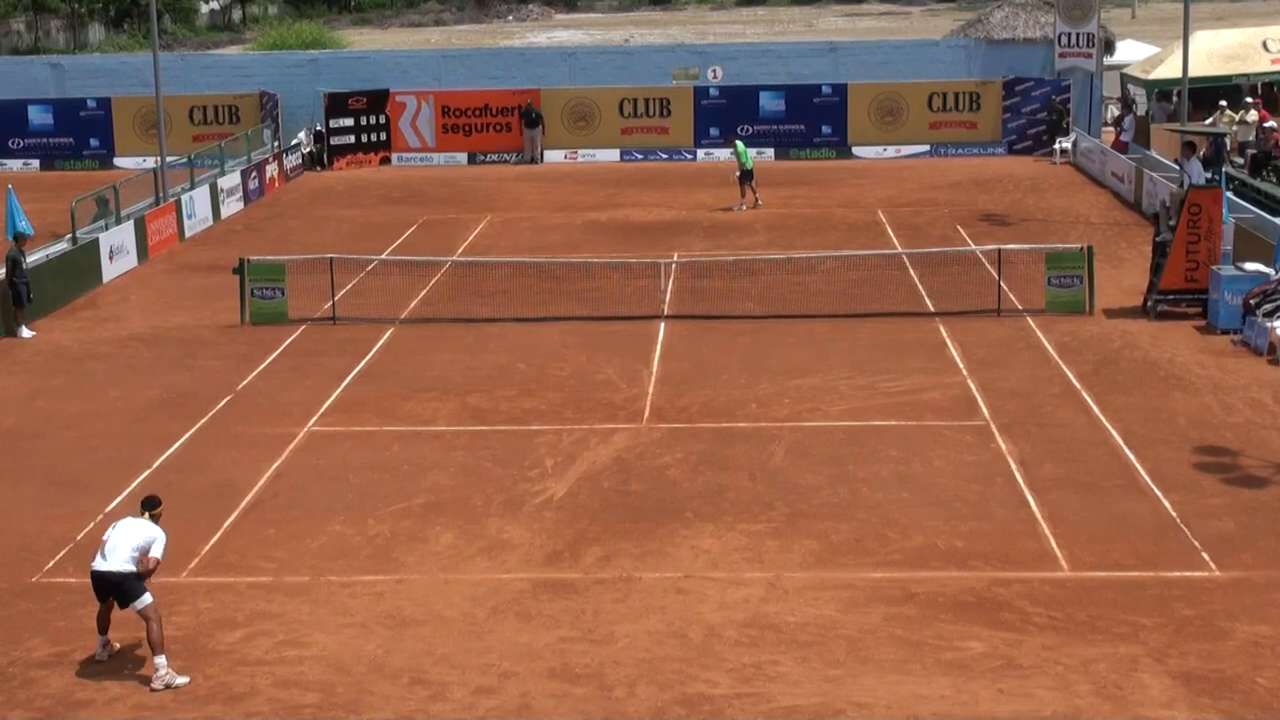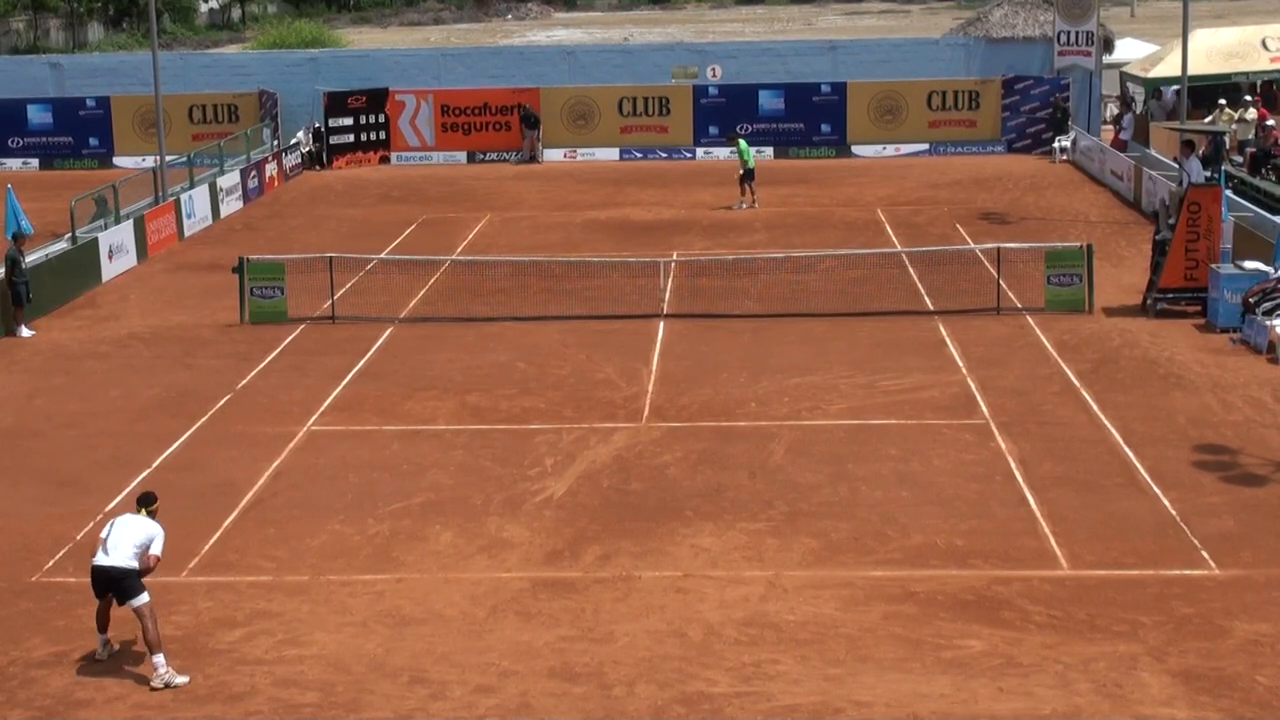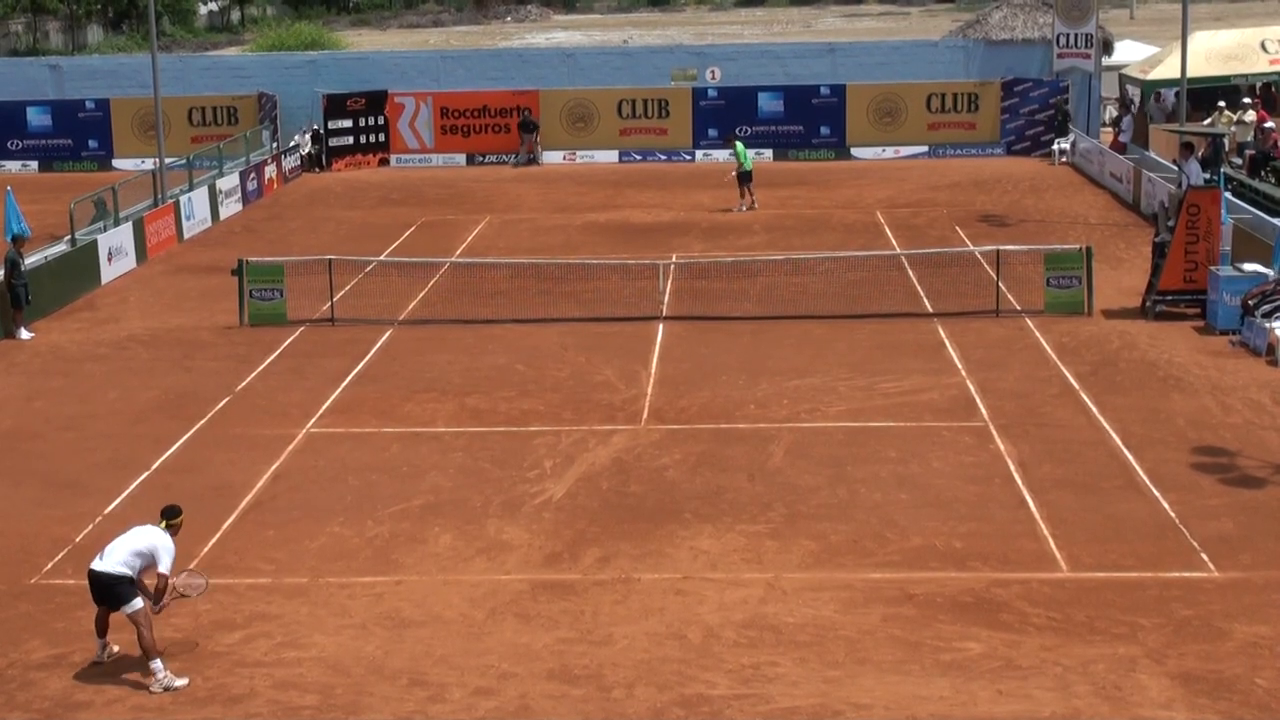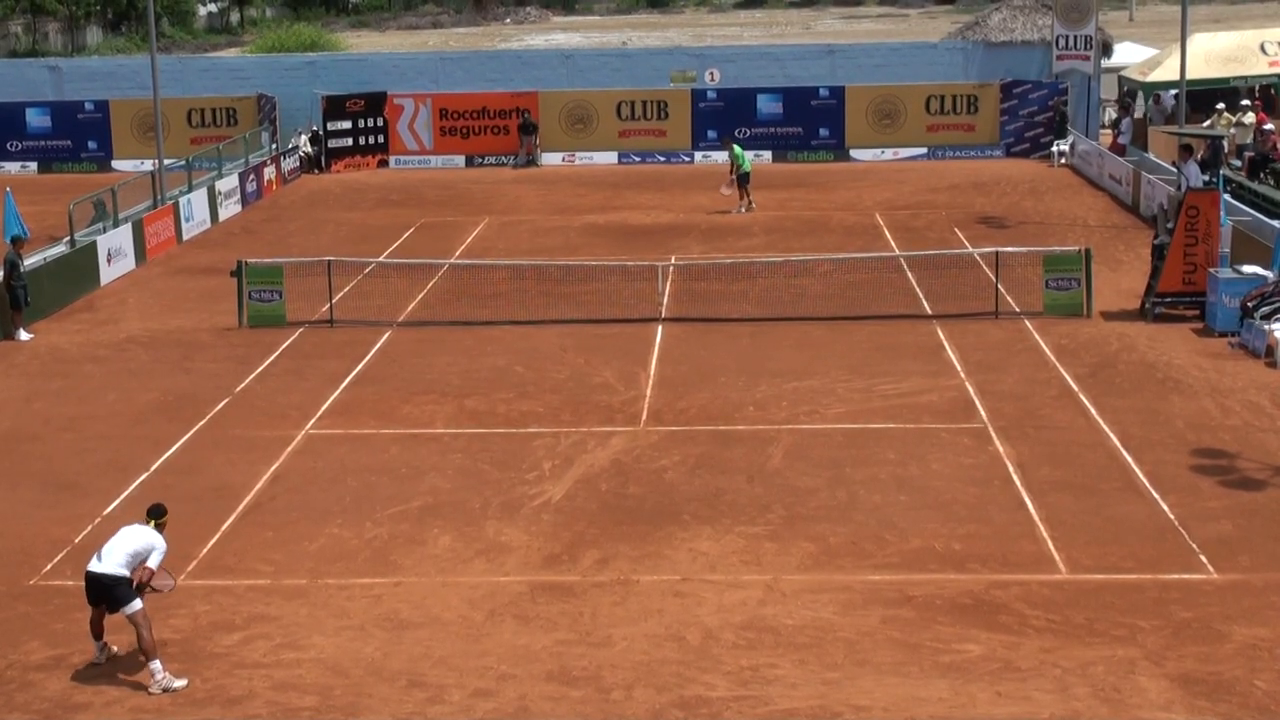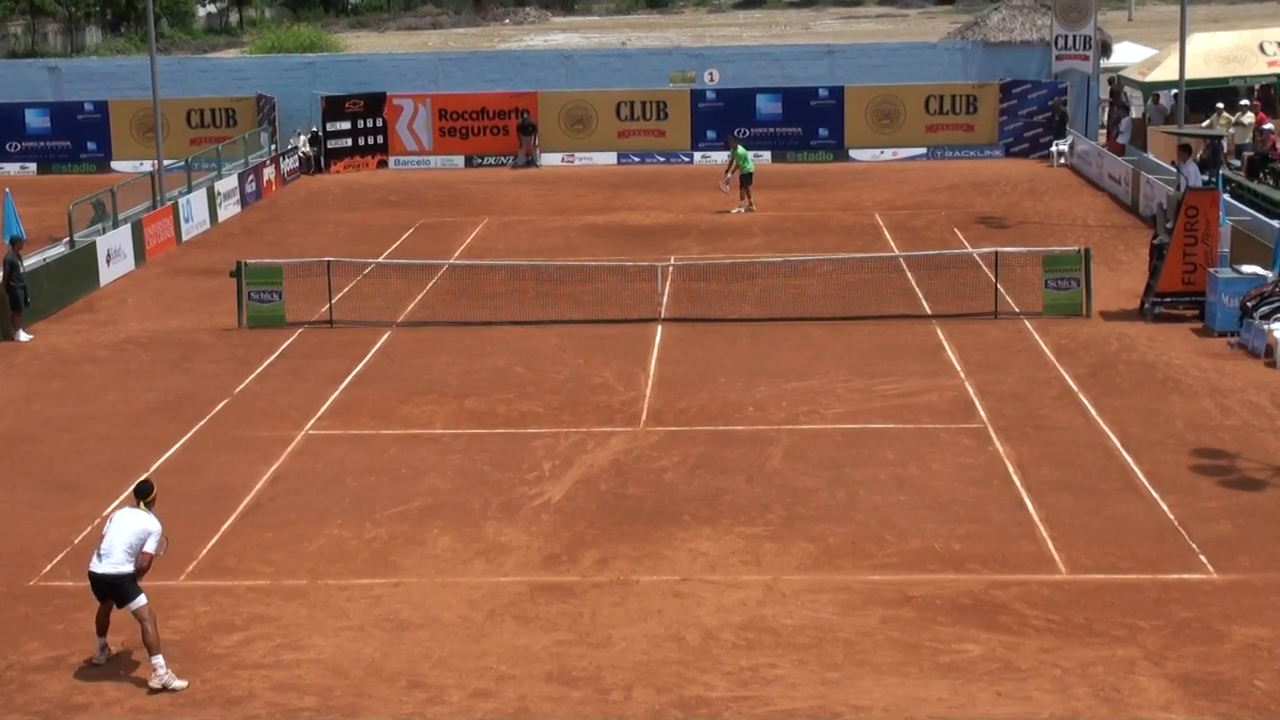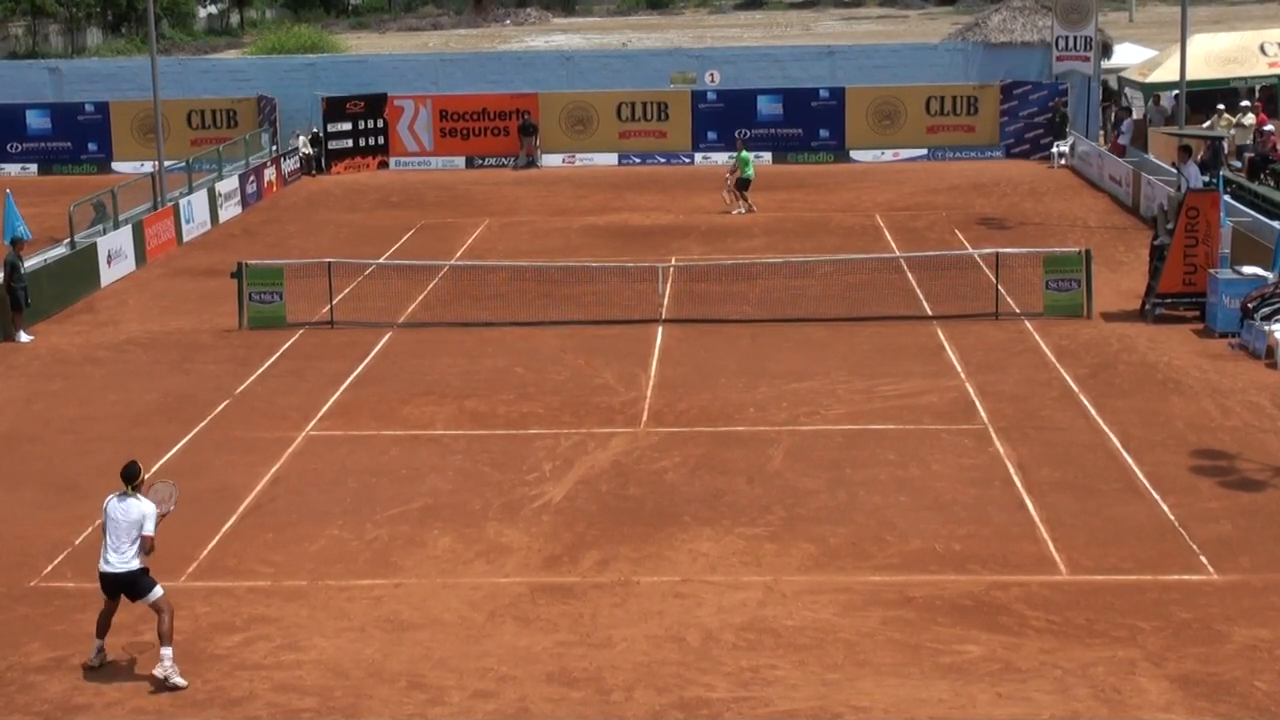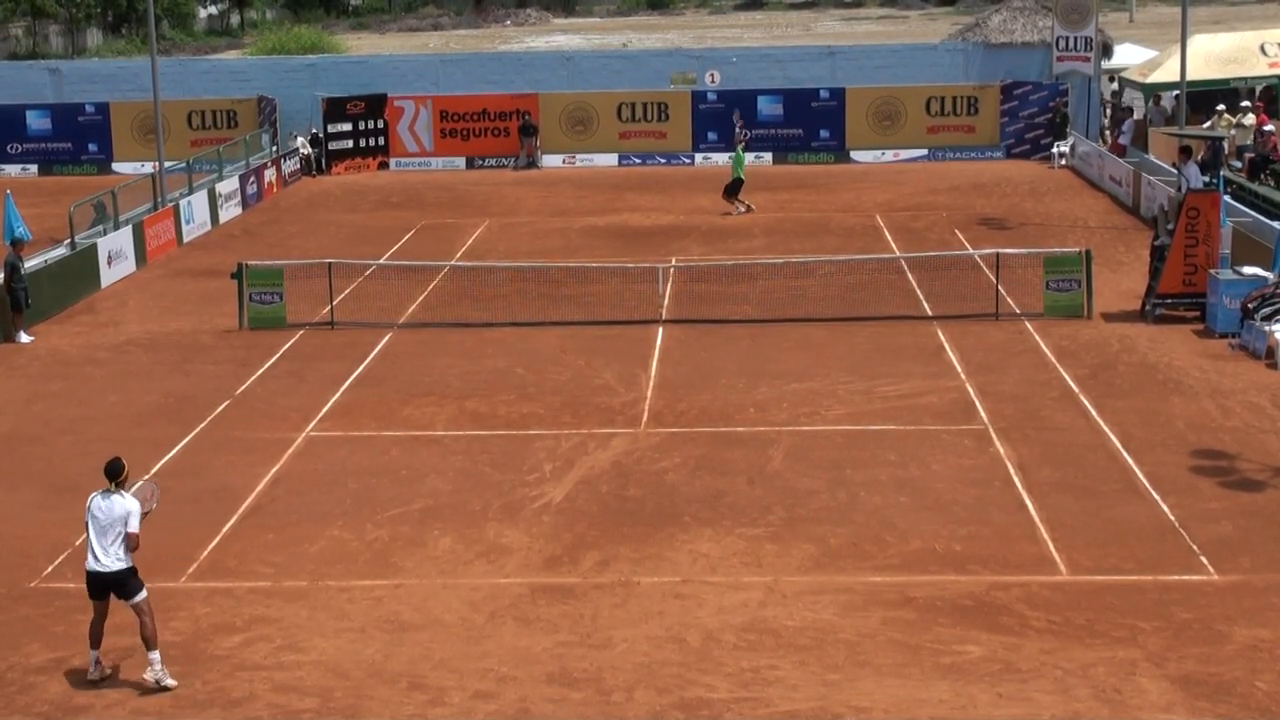
dt=0.7s
person 1, frame 1
left shoulder: (121, 522)
right shoulder: (158, 533)
left elbow: (99, 552)
right elbow: (151, 566)
right wrist: (138, 580)
left hip: (97, 571)
right hip: (122, 574)
left knee: (106, 605)
right knee: (153, 617)
left ankle: (103, 648)
right ankle: (162, 674)
person 1, frame 2
left shoulder: (117, 520)
right shoulder: (157, 530)
left elbow: (96, 552)
right elbow: (151, 564)
right wrist: (135, 577)
left hip: (99, 567)
right hip: (123, 570)
left knee: (104, 602)
right knee: (148, 617)
left ankle: (103, 648)
right ankle: (161, 673)
person 1, frame 3
left shoulder: (142, 530)
right shoulder: (166, 543)
right elbow: (162, 583)
left wrist: (150, 597)
right wrist: (156, 603)
left hip: (95, 570)
right hip: (113, 576)
left knee: (104, 609)
right knee: (143, 623)
left ankle: (103, 651)
right ankle: (160, 678)
person 1, frame 4
left shoulder: (129, 528)
right shoulder: (159, 542)
right elbow: (145, 578)
left wrist: (132, 593)
right wrist: (136, 594)
left hip: (92, 572)
right hip: (114, 577)
left knee: (98, 611)
right knee: (143, 624)
left ankle: (101, 652)
right ankle: (159, 679)
person 1, frame 5
left shoulder: (118, 514)
right shoulder: (153, 525)
right elbow: (144, 563)
right wrist: (136, 578)
left hip: (95, 571)
right hip: (118, 575)
left knee: (105, 606)
right knee: (147, 619)
left ankle: (101, 652)
right ankle: (160, 674)
person 1, frame 6
left shoulder: (110, 502)
right shoulder: (147, 507)
left elbow: (107, 534)
right elbow: (147, 547)
right wrist: (151, 548)
left hip: (107, 570)
right hip: (132, 572)
left knee: (109, 608)
right knee: (165, 610)
left ankle: (96, 655)
right ankle: (166, 666)
person 1, frame 7
left shoulder: (93, 500)
right shoulder: (131, 504)
left elbow: (91, 533)
right elbow: (133, 544)
right wrist: (135, 542)
left hip: (94, 570)
right hip: (120, 570)
left knee: (99, 617)
right knee: (145, 615)
left ankle: (95, 668)
right ankle: (155, 670)
